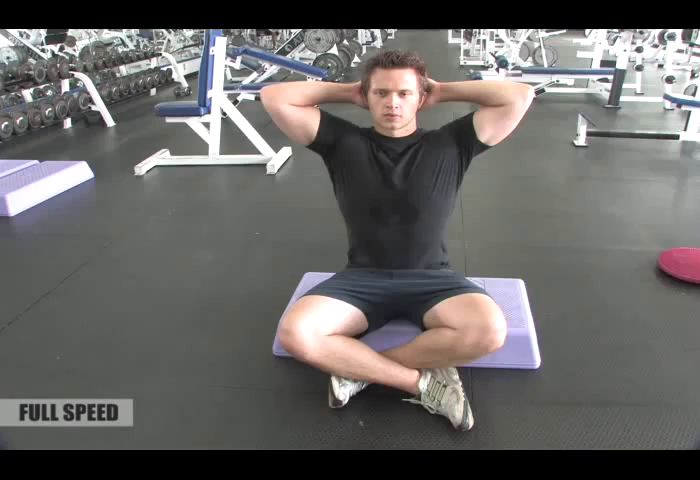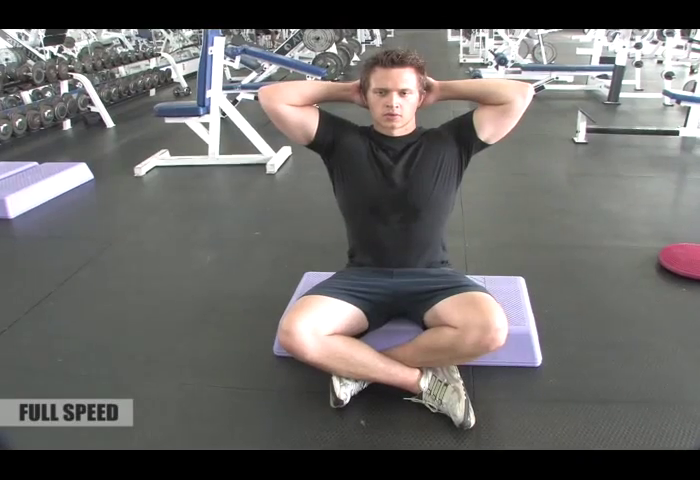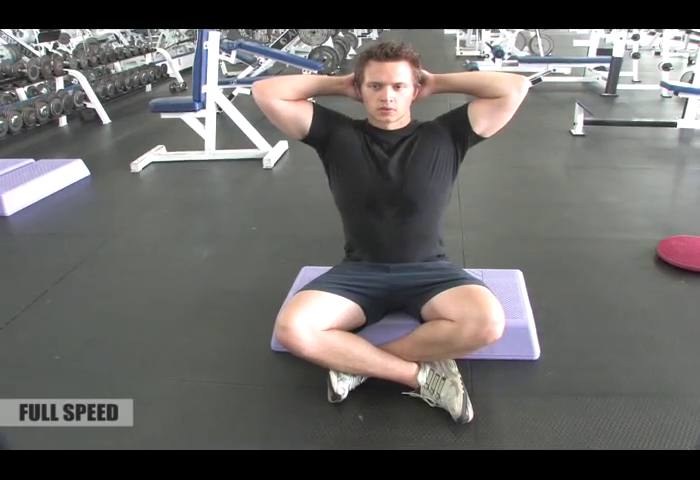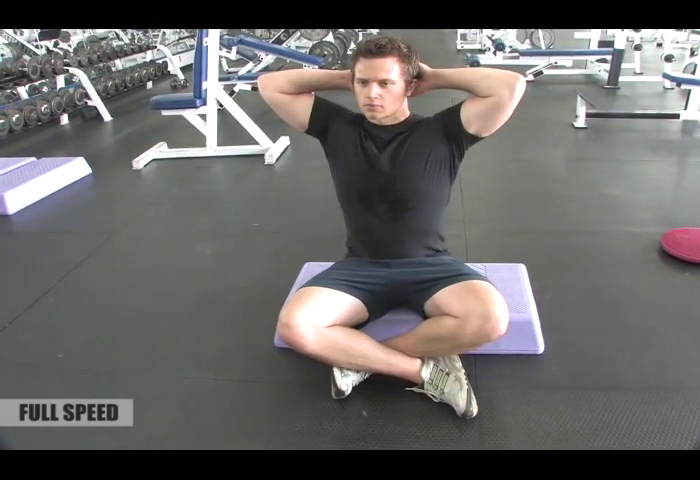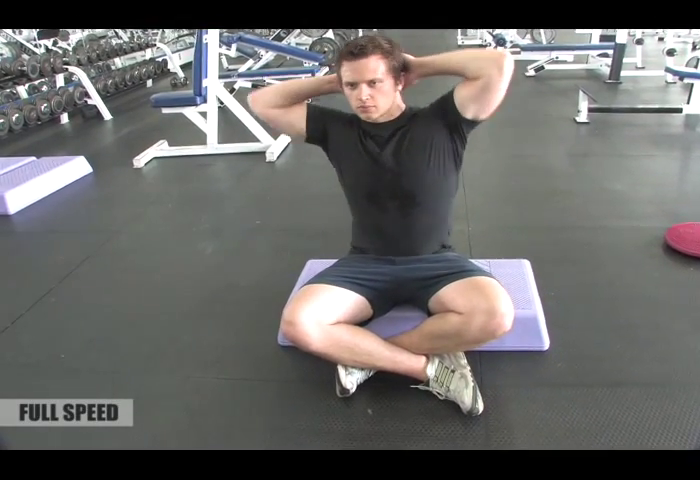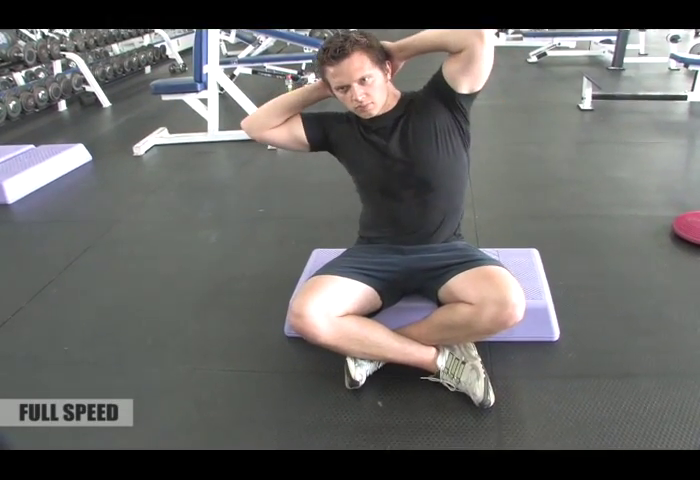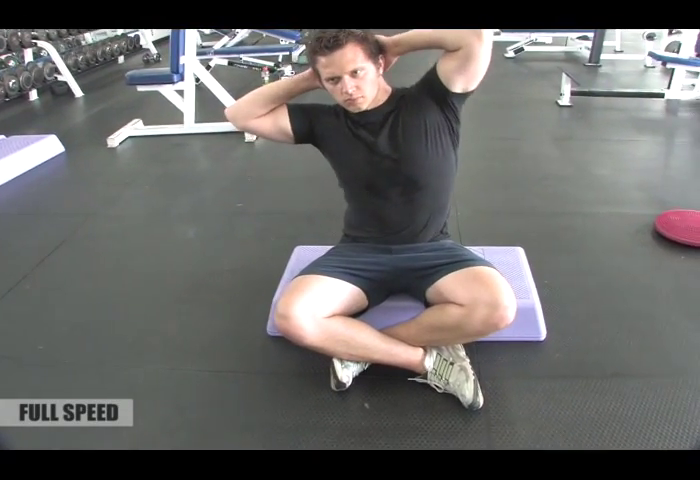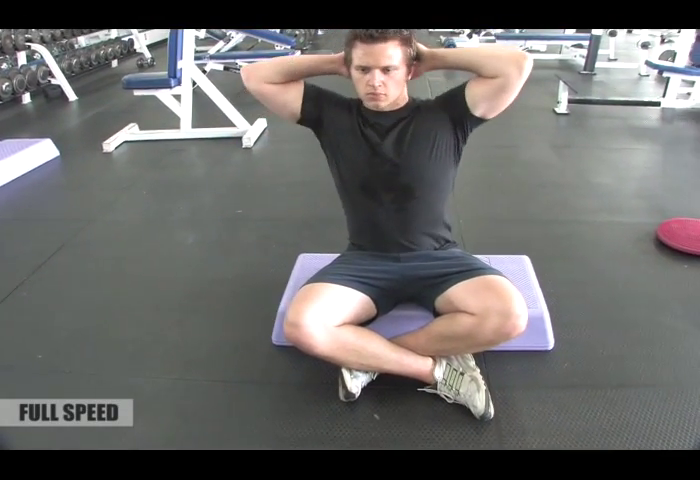
dt=0.4s
person 1, frame 1
left shoulder: (450, 145)
right shoulder: (343, 141)
left elbow: (519, 97)
right elbow: (274, 98)
left wrist: (443, 91)
right wrist: (345, 91)
left hip: (430, 279)
right hip: (362, 278)
left knee: (489, 330)
right knee: (295, 333)
left ankle: (358, 367)
right ankle: (421, 382)
person 1, frame 2
left shoulder: (450, 142)
right shoulder: (342, 140)
left elbow: (520, 95)
right elbow: (271, 98)
left wrist: (443, 89)
right wrist: (344, 90)
left hip: (431, 277)
right hip: (362, 277)
left knee: (490, 329)
right knee: (295, 333)
left ankle: (357, 367)
right ankle: (423, 380)
person 1, frame 3
left shoulder: (446, 135)
right shoulder: (336, 134)
left elbow: (515, 88)
right elbow: (265, 93)
left wrist: (438, 82)
right wrist: (338, 84)
left hip: (428, 270)
right hip: (360, 272)
left knee: (487, 322)
right knee: (291, 329)
left ankle: (357, 361)
right ankle: (421, 376)
person 1, frame 4
left shoulder: (443, 132)
right shoulder: (337, 126)
left elbow: (511, 88)
right elbow: (270, 86)
left wrist: (435, 77)
right wrist: (340, 78)
left hip: (428, 266)
right hip: (361, 267)
left knee: (491, 318)
right knee: (294, 326)
left ankle: (359, 357)
right ankle: (424, 371)
person 1, frame 5
left shoulder: (441, 123)
right shoulder: (337, 129)
left elbow: (499, 65)
right elbow: (260, 102)
left wrist: (421, 66)
right wrist: (328, 83)
left hip: (434, 263)
right hip: (366, 264)
left knee: (495, 315)
right knee: (298, 324)
left ankle: (365, 355)
right ankle: (429, 368)
person 1, frame 6
left shoulder: (441, 104)
right shoulder: (338, 129)
left elbow: (479, 35)
right elbow: (256, 127)
left wrist: (402, 48)
right wrist: (317, 90)
left hip: (443, 251)
right hip: (375, 253)
left knee: (506, 305)
right knee: (306, 316)
left ankle: (373, 347)
right ankle: (439, 360)
person 1, frame 7
left shoulder: (431, 102)
right shoulder: (324, 122)
left elbow: (477, 36)
right elbow: (240, 115)
left wrist: (397, 44)
right wrist: (306, 79)
left hip: (430, 250)
right hip: (360, 252)
left knee: (497, 307)
right knee: (292, 318)
left ankle: (359, 346)
right ankle: (427, 360)
person 1, frame 8
left shoulder: (446, 115)
right shoulder: (332, 114)
left elbow: (517, 66)
right elbow: (255, 77)
left wrist: (434, 57)
right wrist: (332, 63)
left hip: (436, 258)
right hip: (365, 260)
left knee: (509, 315)
right knee: (301, 326)
left ankle: (366, 356)
right ankle: (437, 370)
